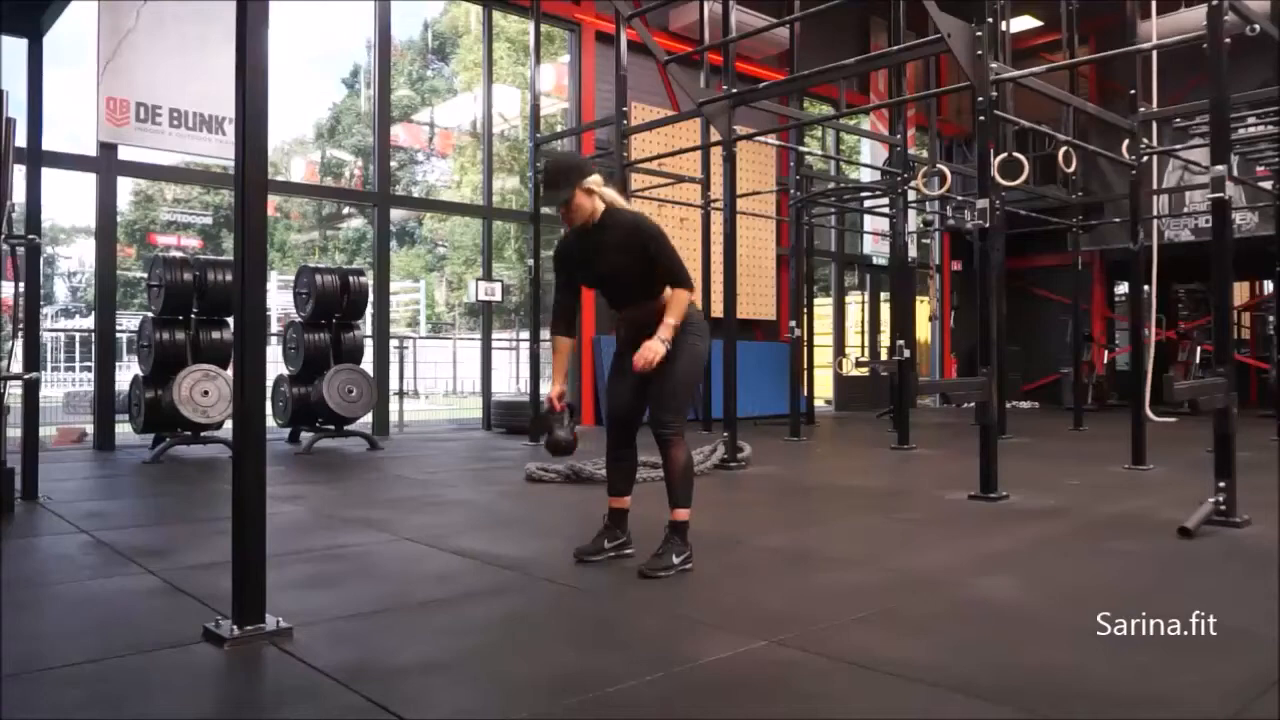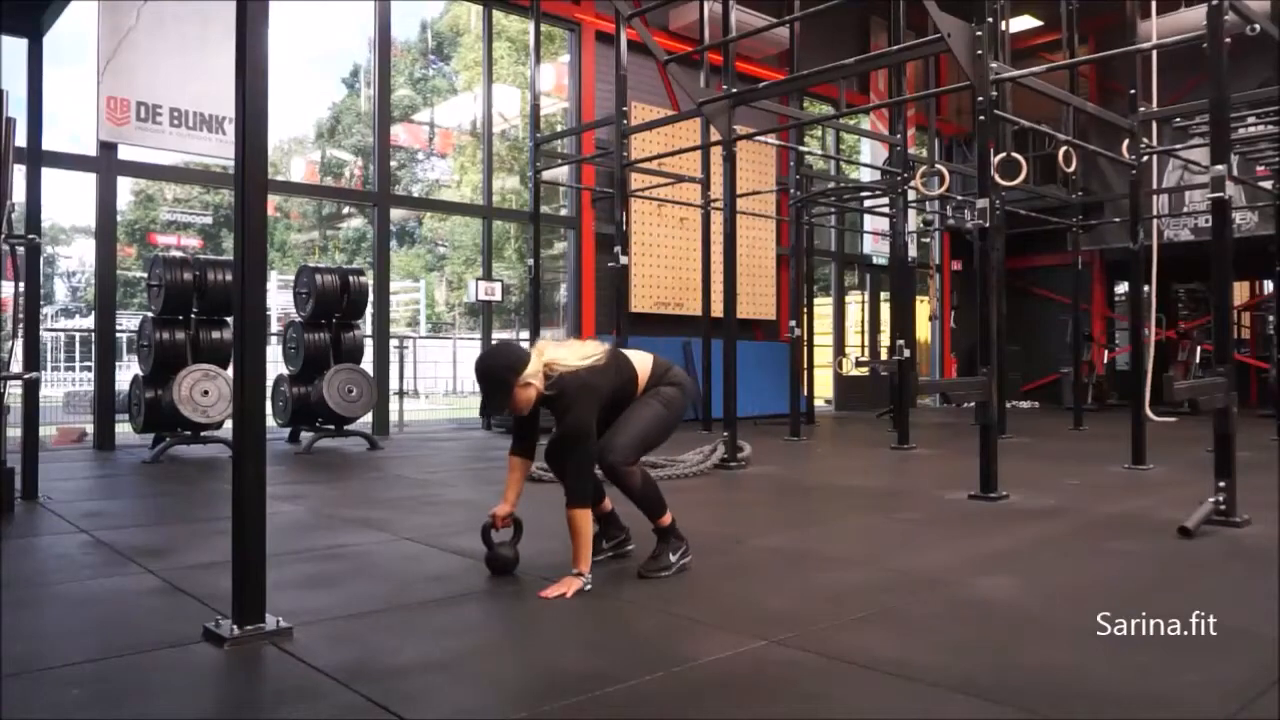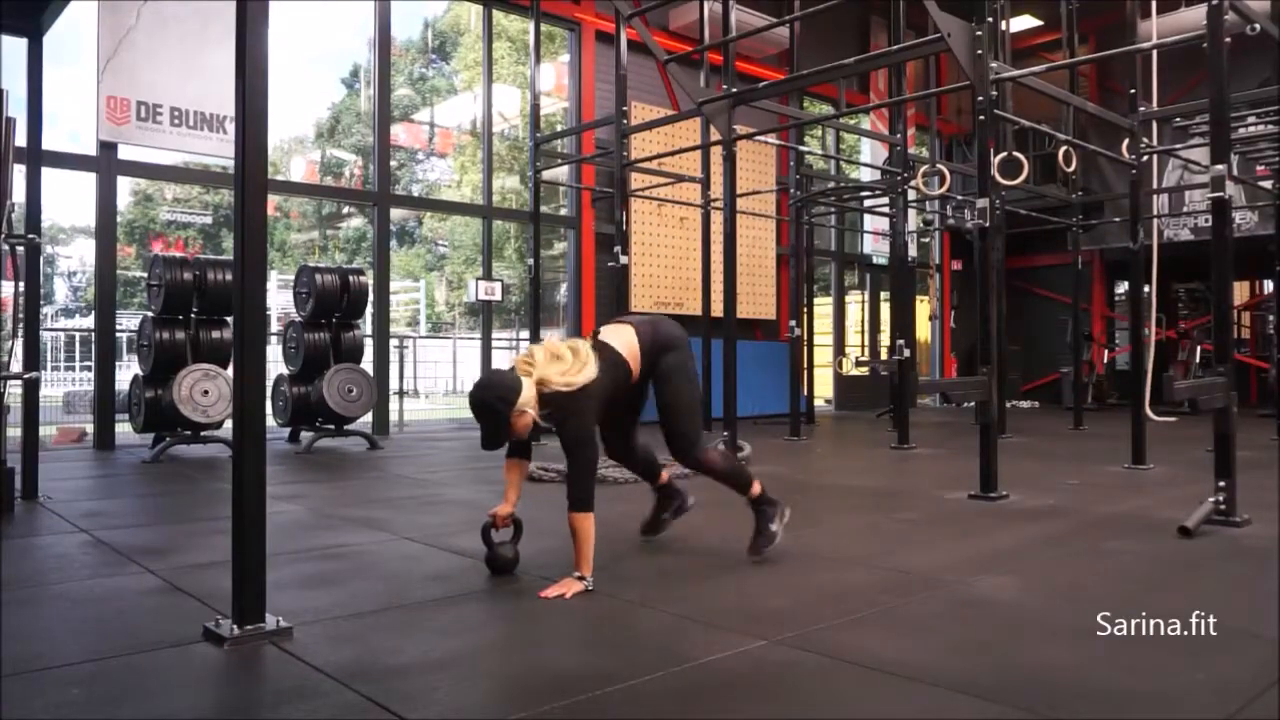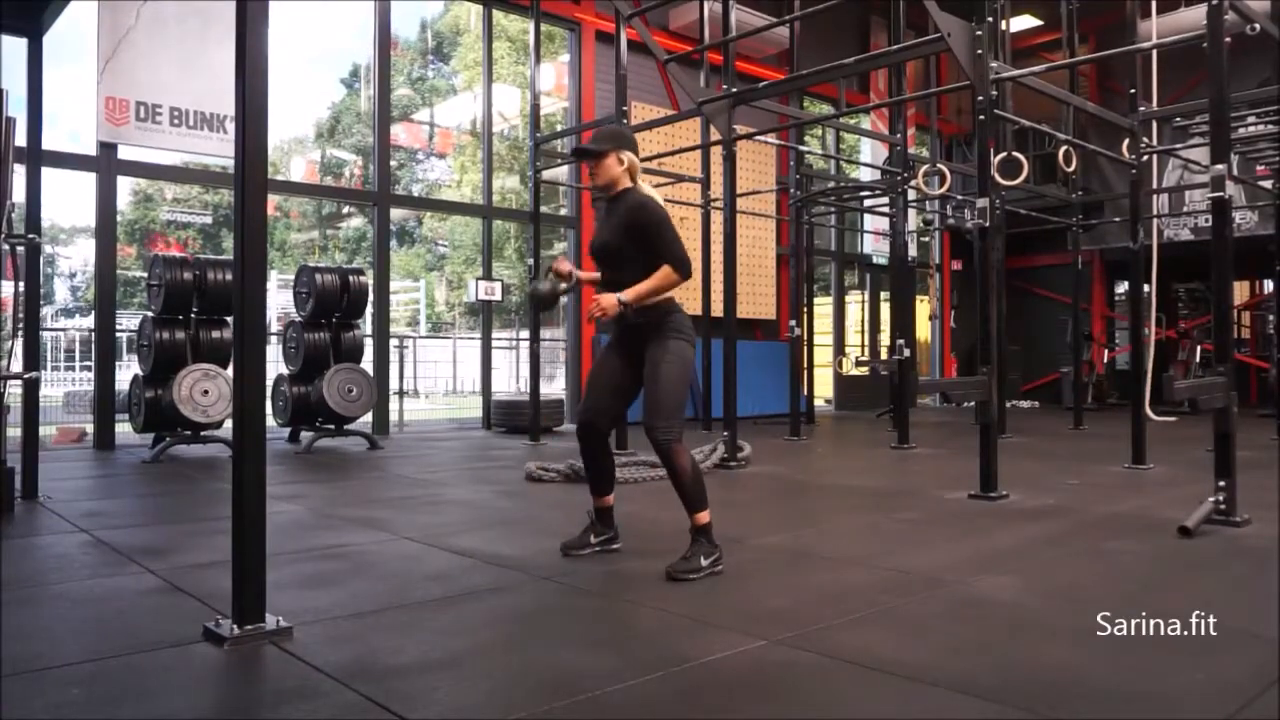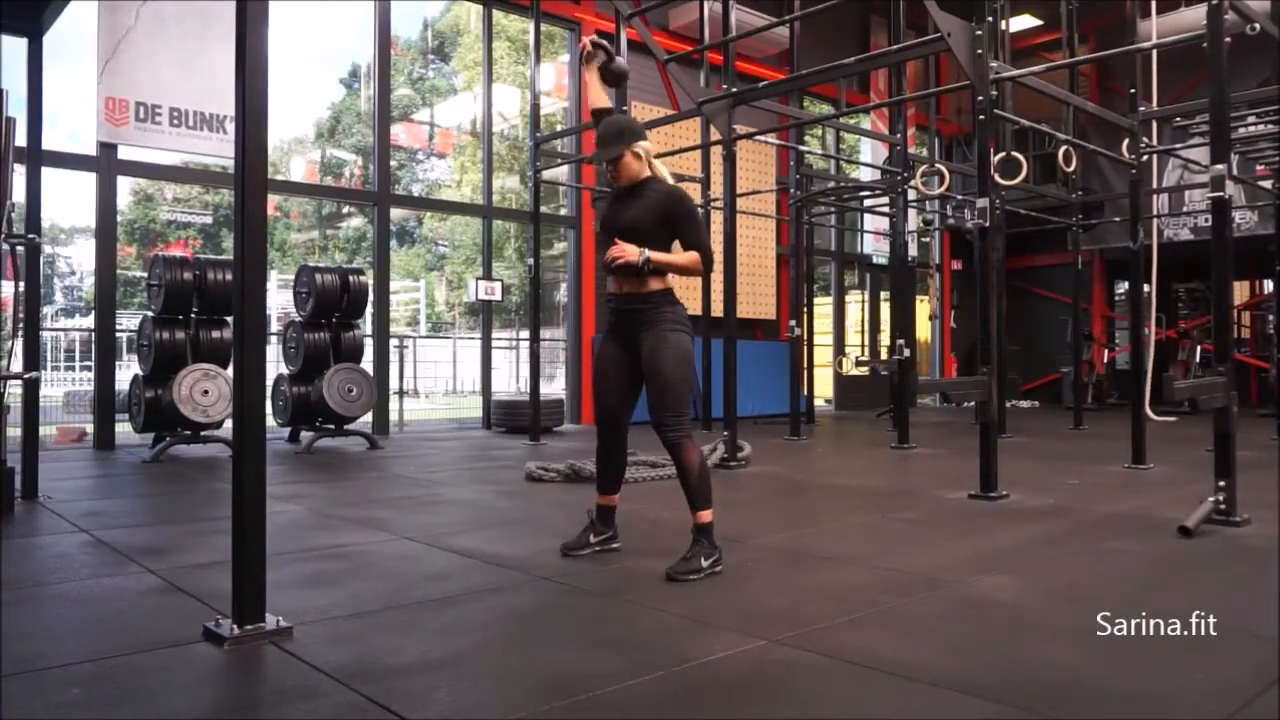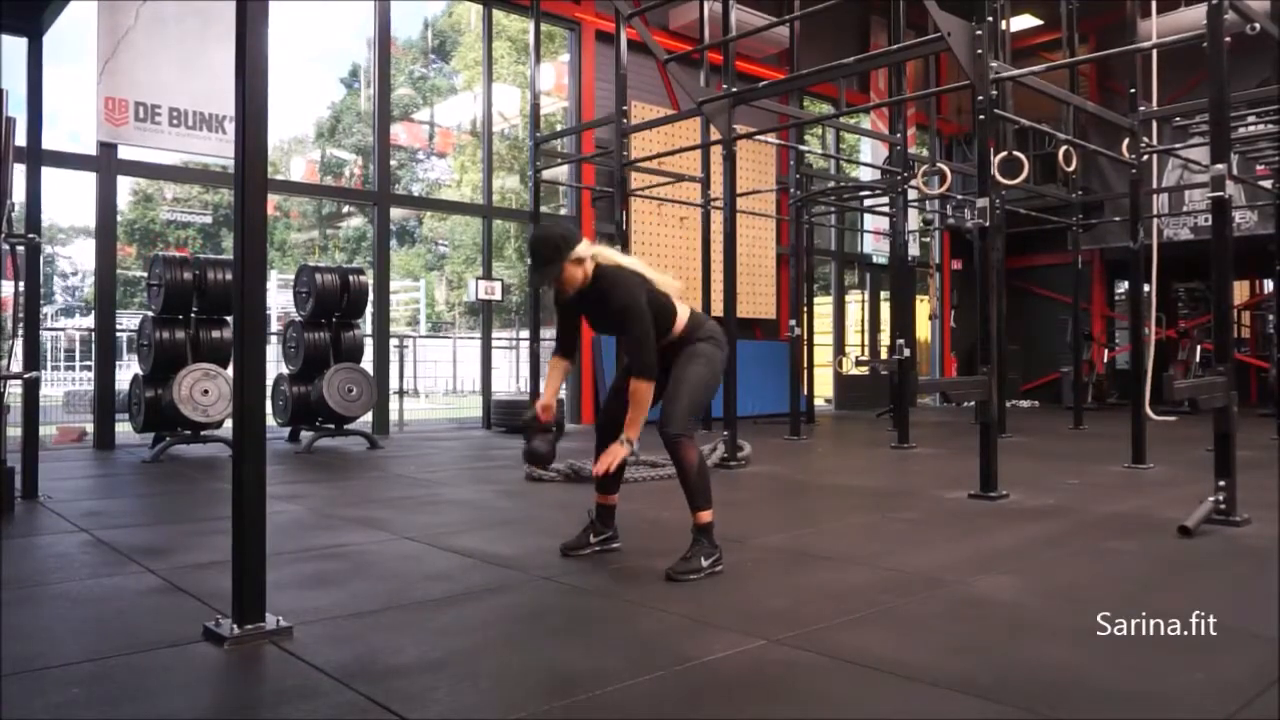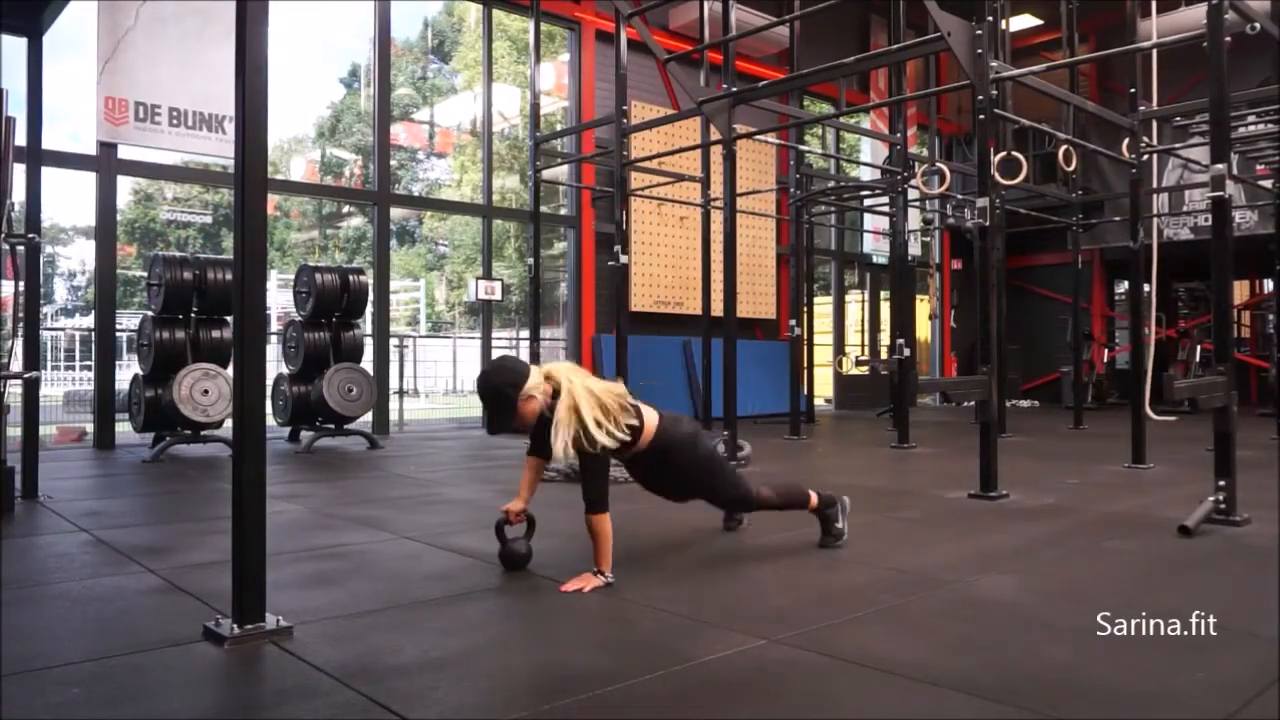
dt=0.7s
person 1, frame 1
left shoulder: (634, 226)
right shoulder: (570, 249)
left elbow: (683, 284)
right elbow: (564, 317)
left wrist: (661, 339)
right wrist: (558, 381)
left hip: (678, 328)
right hip: (632, 334)
left knee: (667, 425)
right knee: (619, 424)
left ankle: (679, 542)
right ankle: (616, 531)
person 1, frame 2
left shoulder: (573, 400)
right shoulder: (530, 388)
left elbow: (578, 487)
right elbow: (522, 446)
right wrist: (508, 504)
left hip: (667, 386)
right hip: (627, 380)
left knee: (615, 456)
right knee: (558, 455)
left ankle: (674, 543)
right ankle: (614, 534)
person 1, frame 3
left shoulder: (568, 404)
right shoulder: (519, 386)
left elbow: (581, 488)
right elbow: (518, 447)
left wrist: (582, 575)
right wrist: (509, 502)
left hip: (661, 342)
right hip: (627, 339)
left knee: (686, 450)
right knee: (618, 444)
left ankle: (767, 507)
right ankle: (670, 495)
person 1, frame 4
left shoulder: (641, 206)
right shoulder: (605, 212)
left elbow: (680, 267)
left wrist: (623, 299)
right wrist: (575, 273)
left hip: (665, 330)
right hip: (625, 334)
left knee: (662, 433)
right knee: (590, 425)
left ankle: (706, 544)
right ankle: (604, 527)
person 1, frame 5
left shoulder: (670, 197)
right shoulder: (620, 191)
left elbow: (702, 260)
right elbow: (598, 120)
left wrist: (645, 255)
right wrist: (591, 67)
left hip: (660, 319)
right hip: (617, 323)
left knee: (672, 428)
right knee: (608, 424)
left ankle: (707, 542)
right ankle: (604, 525)
person 1, frame 6
left shoulder: (620, 287)
right shoulder: (571, 288)
left elbow: (642, 371)
right elbow: (566, 349)
left wrist: (628, 440)
right wrist: (548, 396)
left hip: (699, 345)
right hip: (660, 352)
left knee: (677, 430)
right knee: (608, 424)
left ankle: (709, 547)
right ankle: (604, 528)
person 1, frame 7
left shoulder: (577, 414)
right shoulder: (547, 397)
left elbow: (596, 496)
right elbow: (539, 448)
left wrist: (602, 573)
right wrist: (522, 500)
left hip: (672, 442)
left knee: (742, 497)
right knee: (680, 488)
left ankle: (827, 506)
